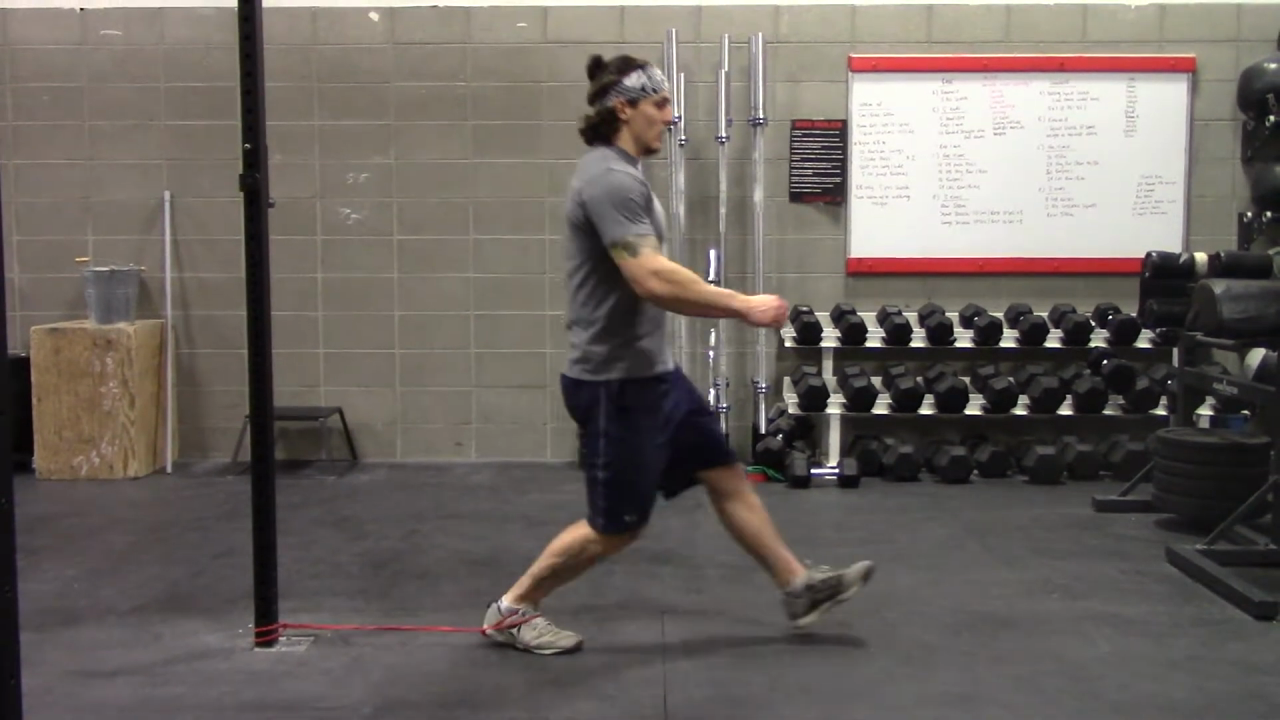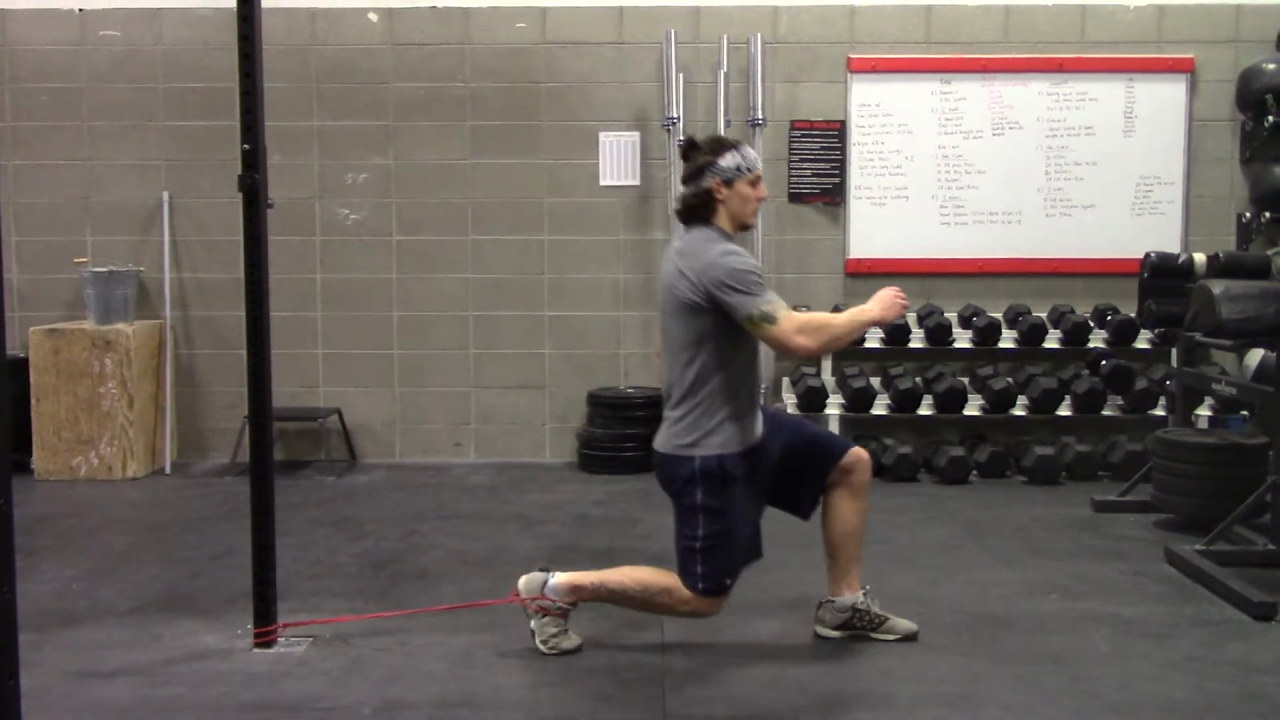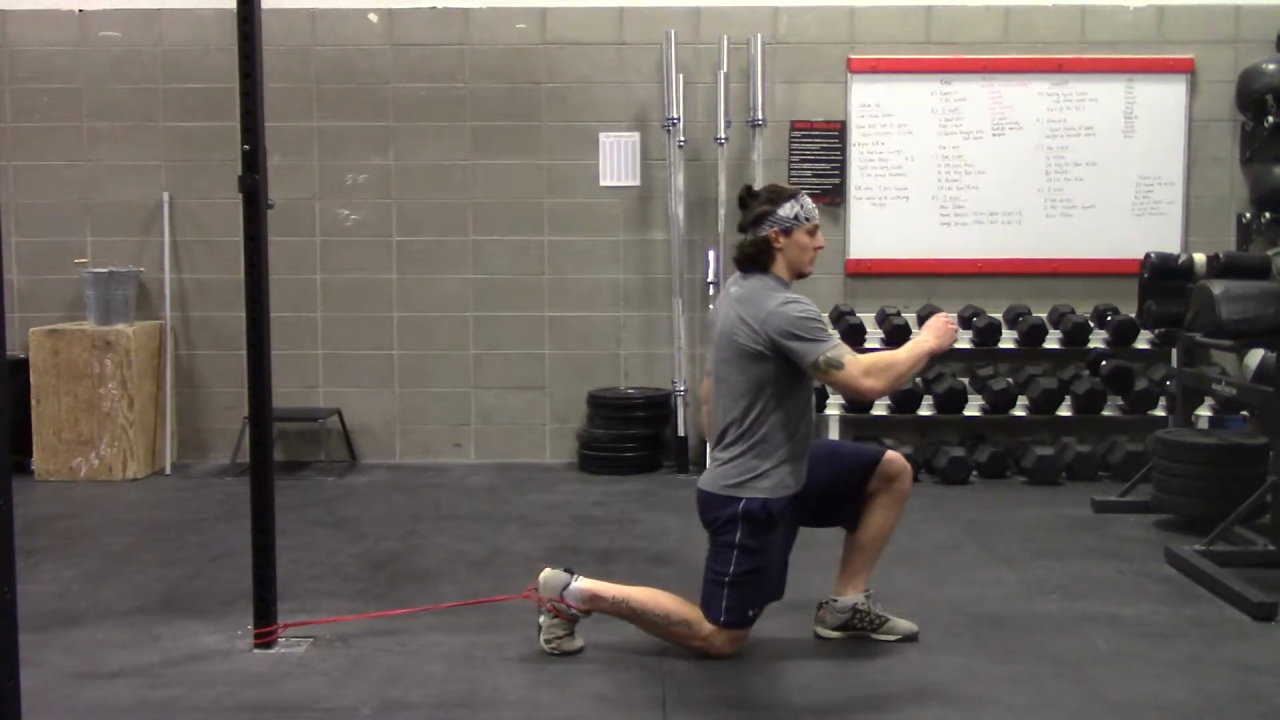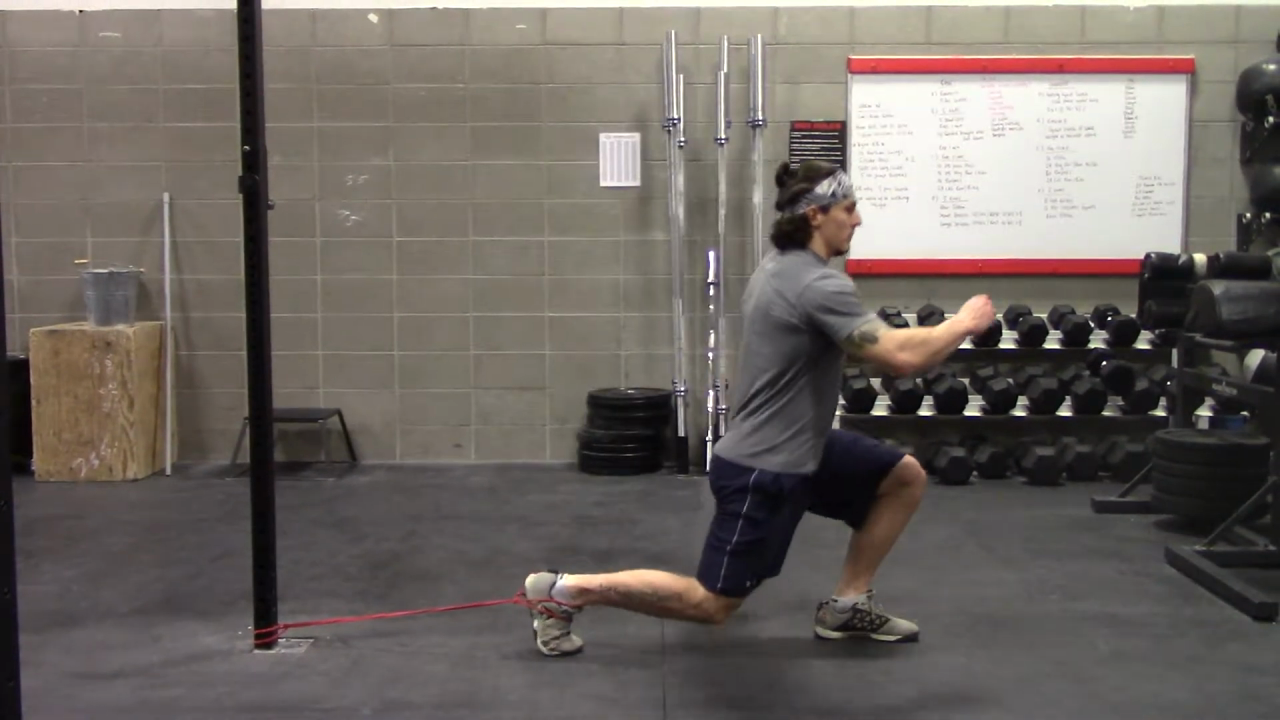
dt=0.3s
person 1, frame 1
left shoulder: (615, 172)
right shoulder: (611, 181)
right elbow: (654, 280)
right wrist: (747, 306)
left hip: (651, 371)
right hip: (615, 384)
left knee: (725, 478)
right knee: (618, 525)
left ankle: (803, 587)
right ankle: (513, 610)
person 1, frame 2
left shoulder: (692, 246)
right shoulder: (721, 259)
right elbow: (799, 339)
right wrist: (870, 312)
left hip: (741, 428)
right hip: (708, 456)
left knee: (852, 465)
right knee: (702, 596)
left ankle: (845, 603)
right ankle: (554, 589)
person 1, frame 3
left shoulder: (739, 293)
right shoulder: (782, 310)
left elbow: (710, 389)
right elbow: (865, 381)
left wrist: (727, 456)
right wrist: (925, 344)
left hip: (775, 471)
right hip: (752, 497)
left knee: (893, 472)
right knee: (719, 637)
left ankle: (846, 605)
right ankle: (574, 592)
person 1, frame 4
left shoulder: (777, 270)
right shoulder: (819, 286)
right elbow: (900, 356)
right wrist: (964, 322)
left hip: (795, 450)
right hip: (765, 470)
left knee: (906, 478)
right knee: (711, 603)
left ankle: (846, 605)
right ankle: (560, 592)
